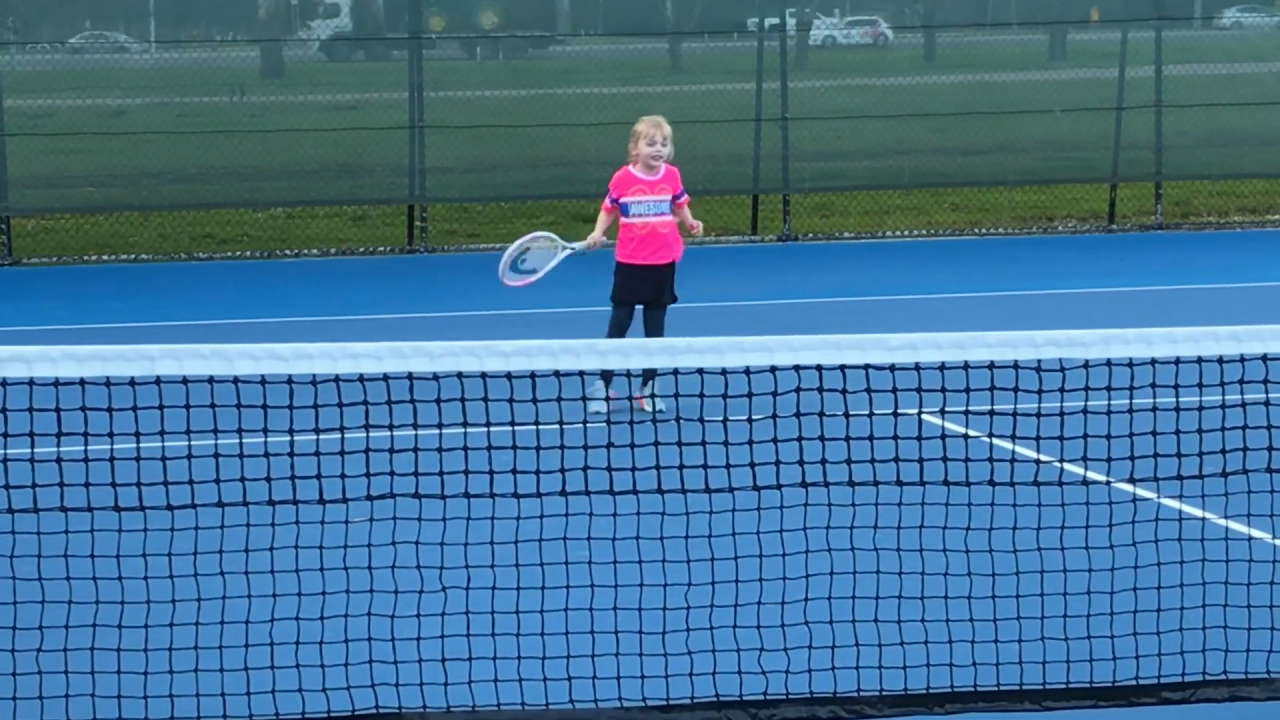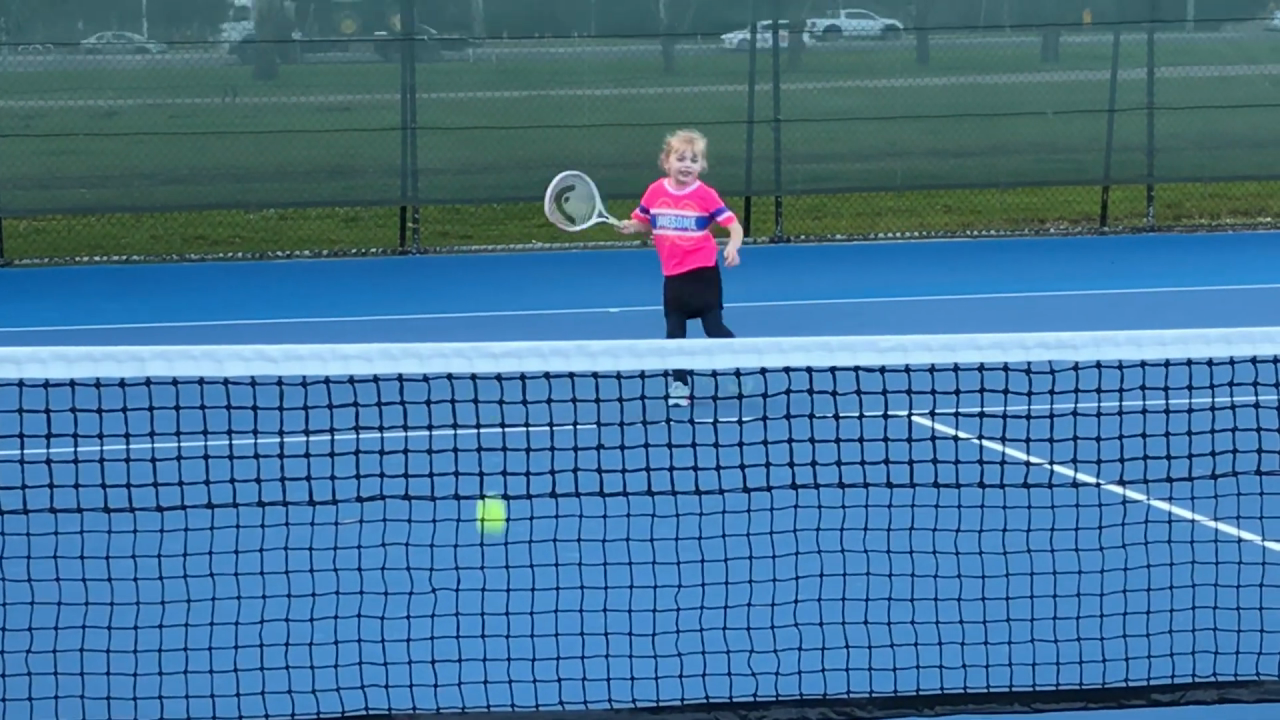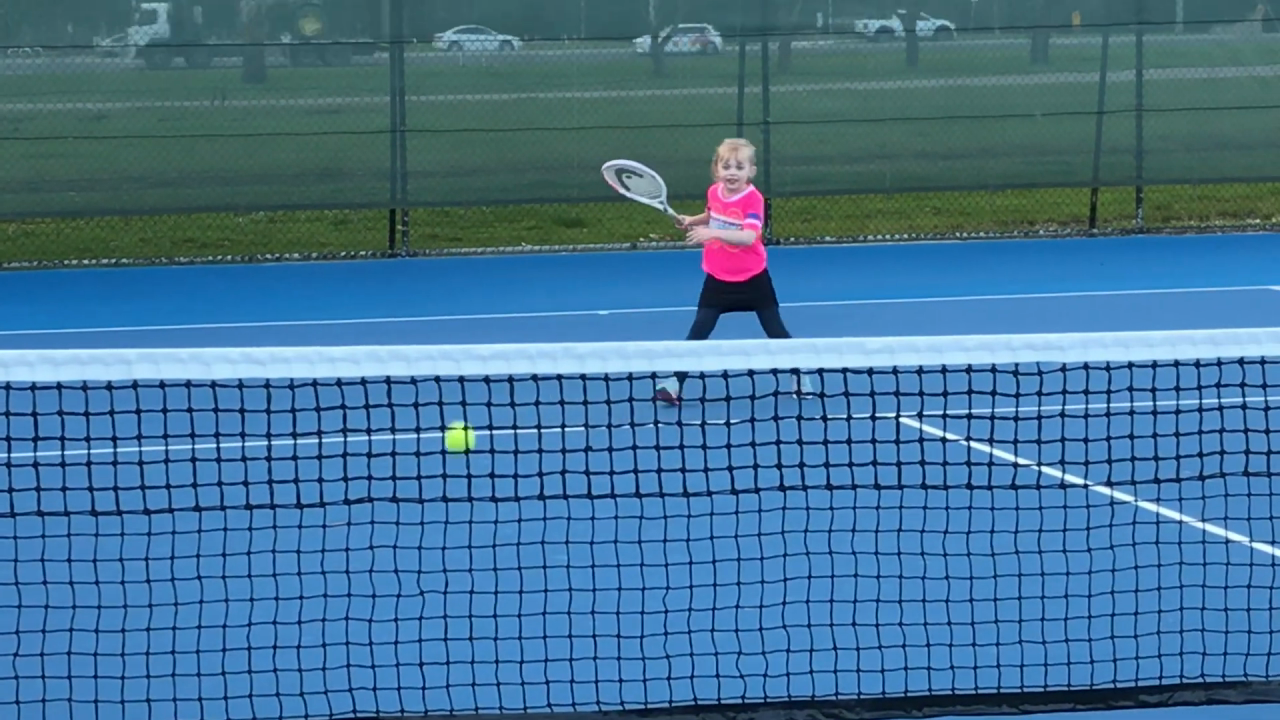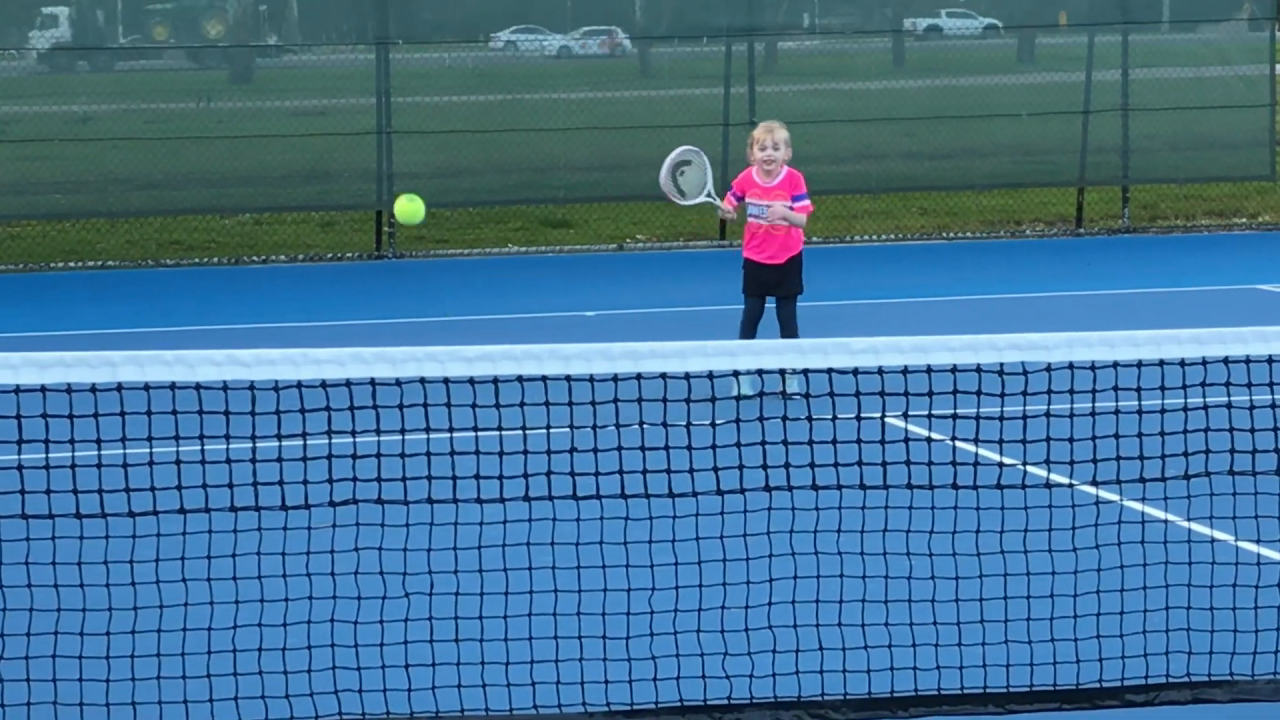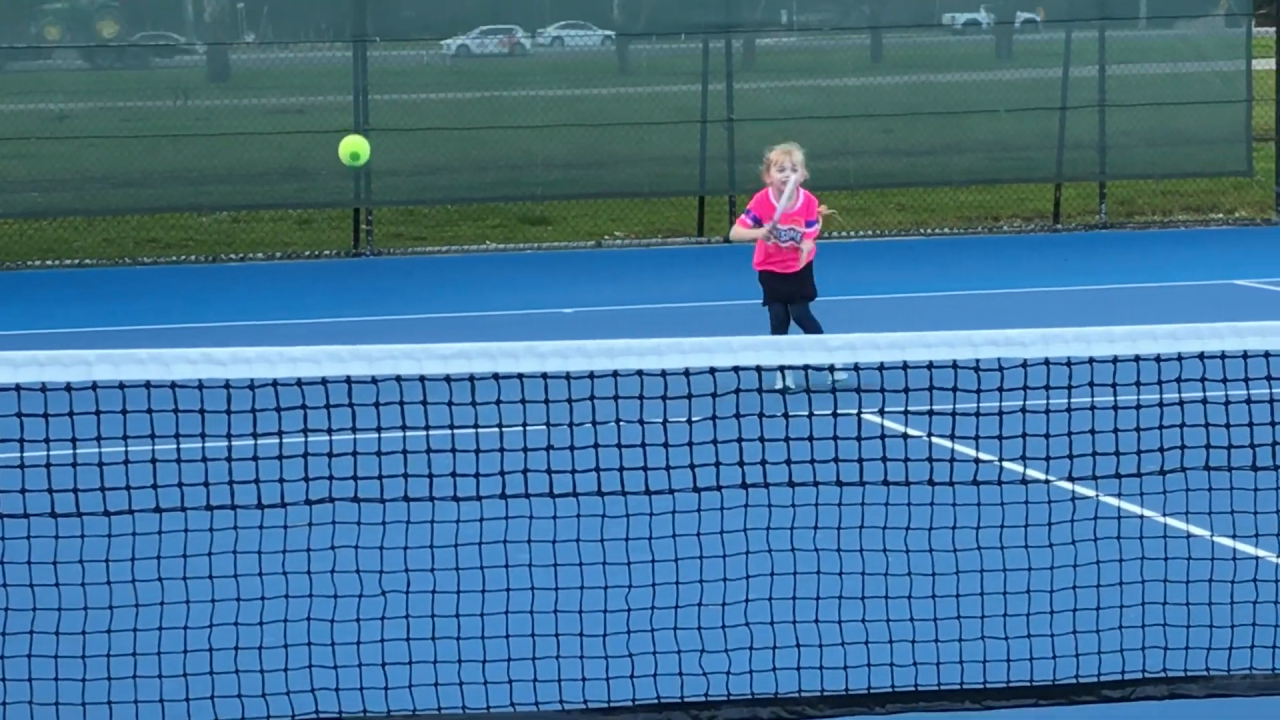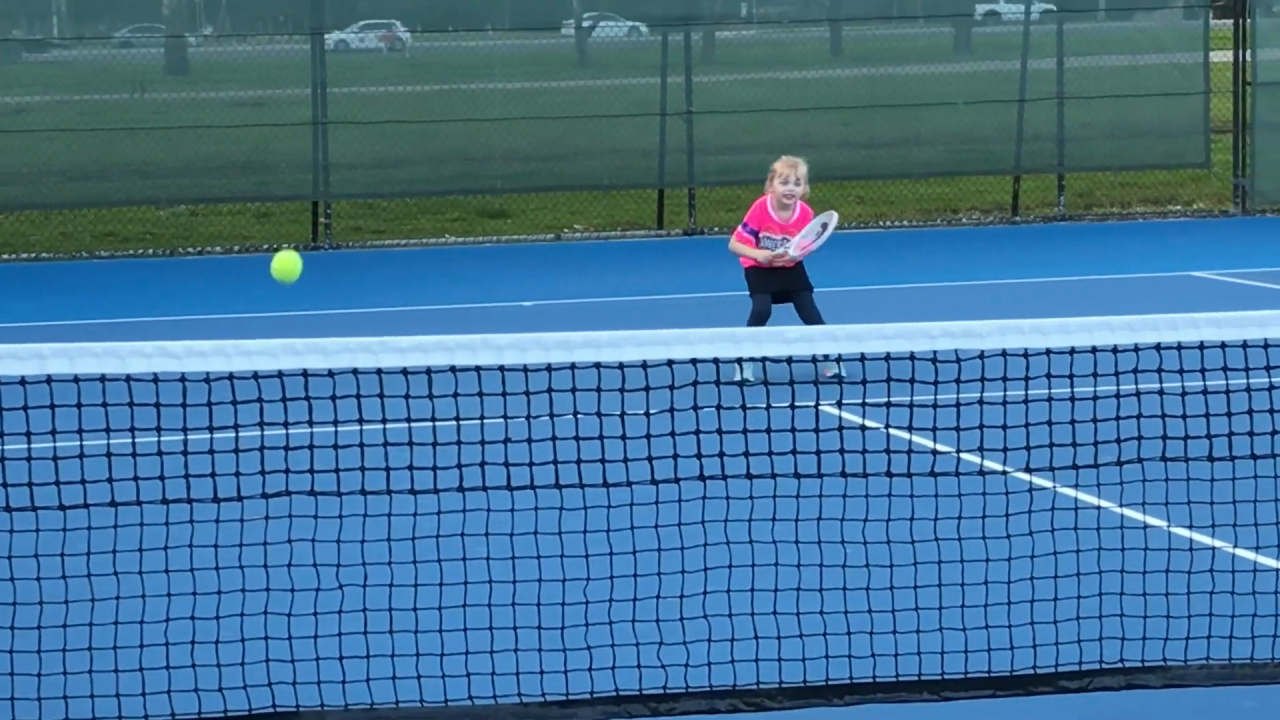
dt=0.2s
person 1, frame 1
left shoulder: (671, 174)
right shoulder: (622, 178)
left elbow: (680, 206)
right elbow: (608, 211)
left wrist: (690, 222)
right wrist: (598, 233)
left hip: (664, 262)
right hip: (629, 263)
left knee: (654, 327)
right knee: (618, 325)
left ankle: (647, 388)
right ankle: (602, 385)
person 1, frame 2
left shoulder: (706, 195)
right shoulder: (655, 191)
left elbow: (733, 225)
right elbow: (640, 222)
left wrist: (733, 246)
right wrist: (627, 226)
left hip: (702, 269)
right hip: (673, 272)
left knee: (713, 326)
right knee: (675, 329)
right ankle: (679, 382)
person 1, frame 3
left shoulder: (753, 199)
right shoulder: (715, 191)
left elbow: (749, 238)
left wrist: (718, 233)
right wrist: (690, 222)
left hip: (752, 275)
right hip: (717, 275)
left knee: (773, 328)
right knee: (700, 328)
left ankle: (800, 374)
right ankle: (675, 381)
person 1, frame 4
left shoulder: (794, 179)
right shoulder: (745, 179)
left elbow: (803, 219)
right elbow: (729, 205)
left wrist: (784, 213)
right wrist: (727, 211)
left hip: (788, 257)
right hip: (755, 258)
left knee: (787, 314)
right knee: (751, 314)
left ankle: (790, 371)
person 1, frame 5
left shoulder: (809, 202)
right shoulder: (761, 201)
left elbow: (810, 240)
right elbow: (735, 233)
left wrist: (806, 248)
right wrist: (759, 234)
left hip: (799, 267)
right hip: (770, 268)
left knee: (800, 314)
right knee: (778, 318)
right ankle: (784, 369)
person 1, frame 6
left shoulder: (806, 213)
right shoulder: (759, 209)
right elbow: (735, 244)
left wrist: (792, 254)
right wrist: (760, 254)
left hip: (790, 267)
right hip: (759, 268)
left knee: (809, 313)
right knee: (762, 309)
left ankle: (829, 360)
right ankle: (744, 362)
